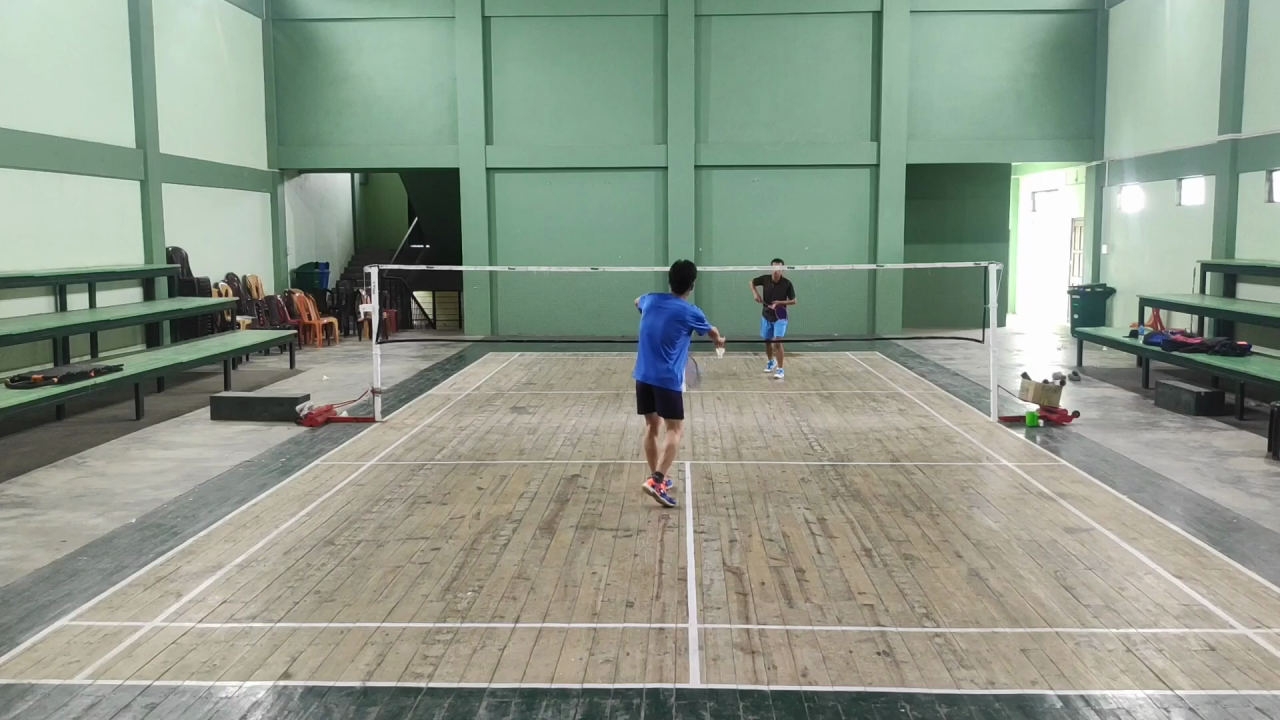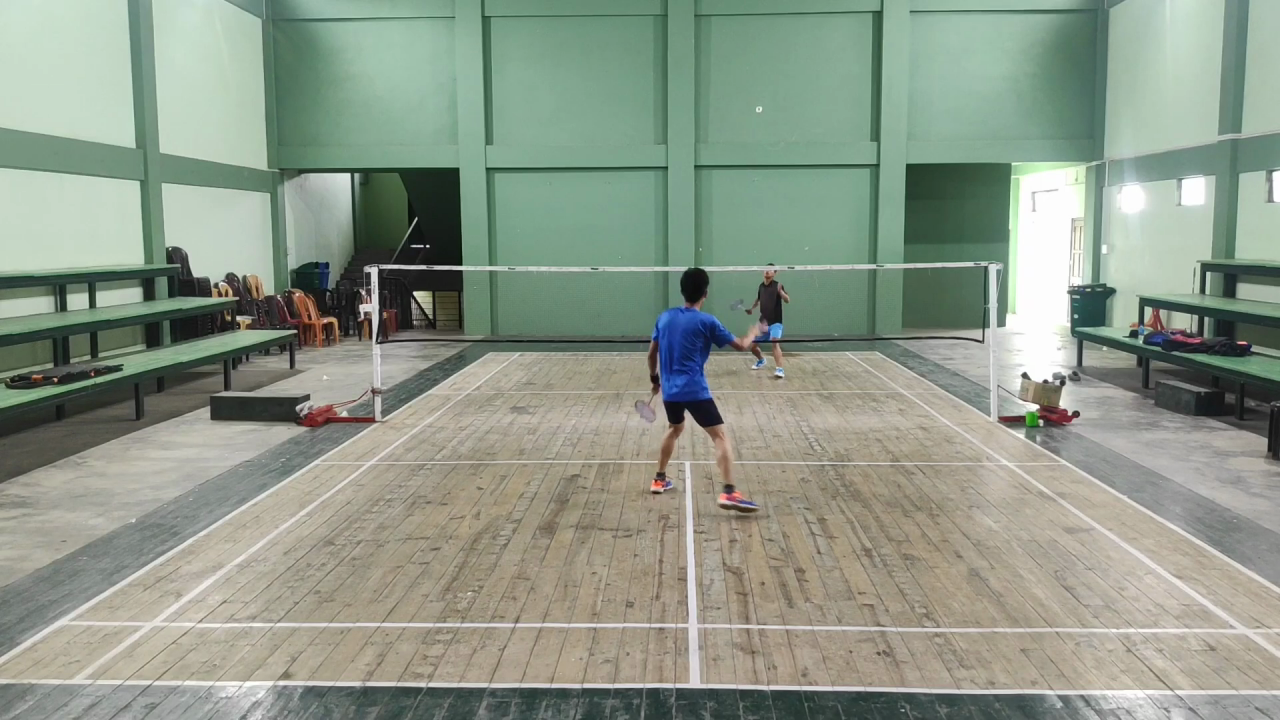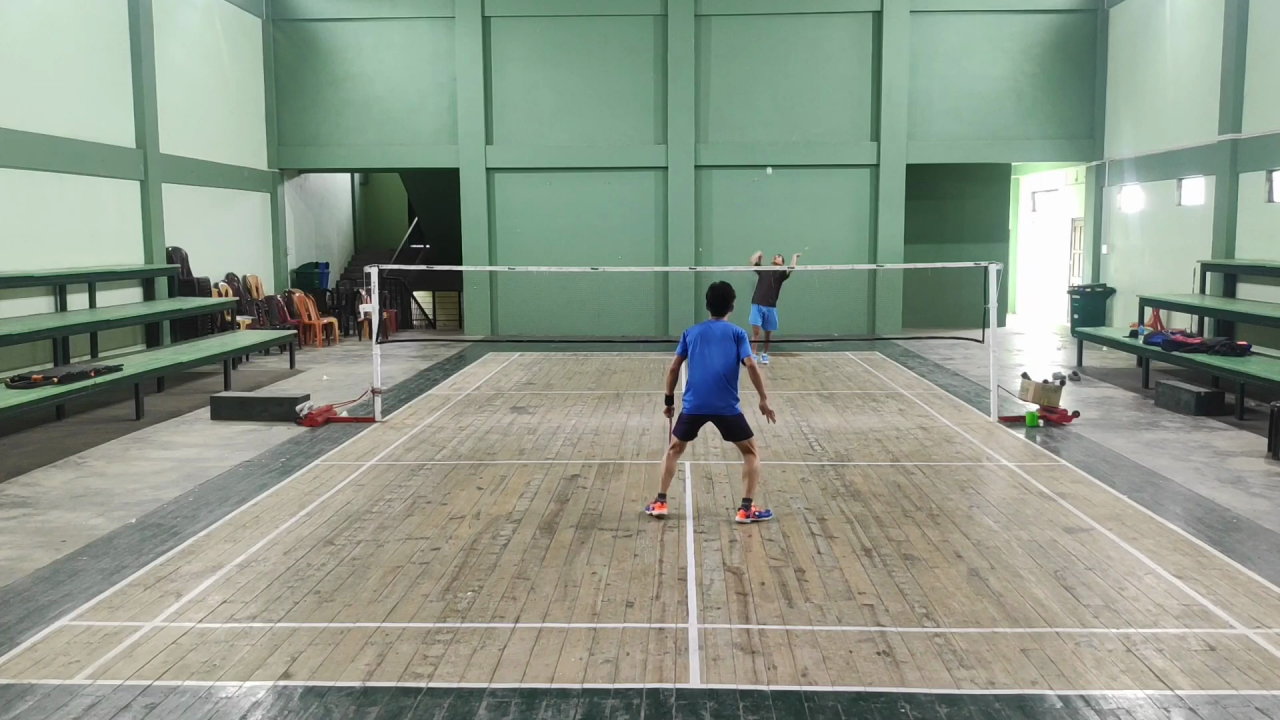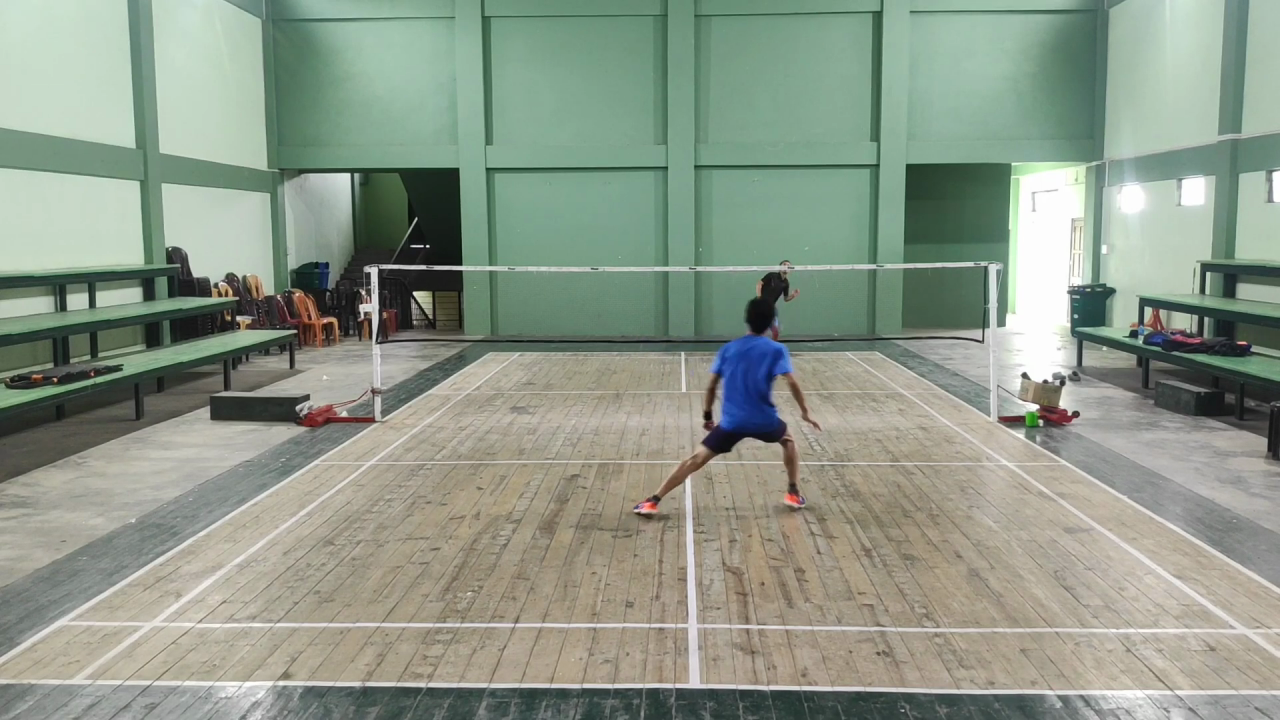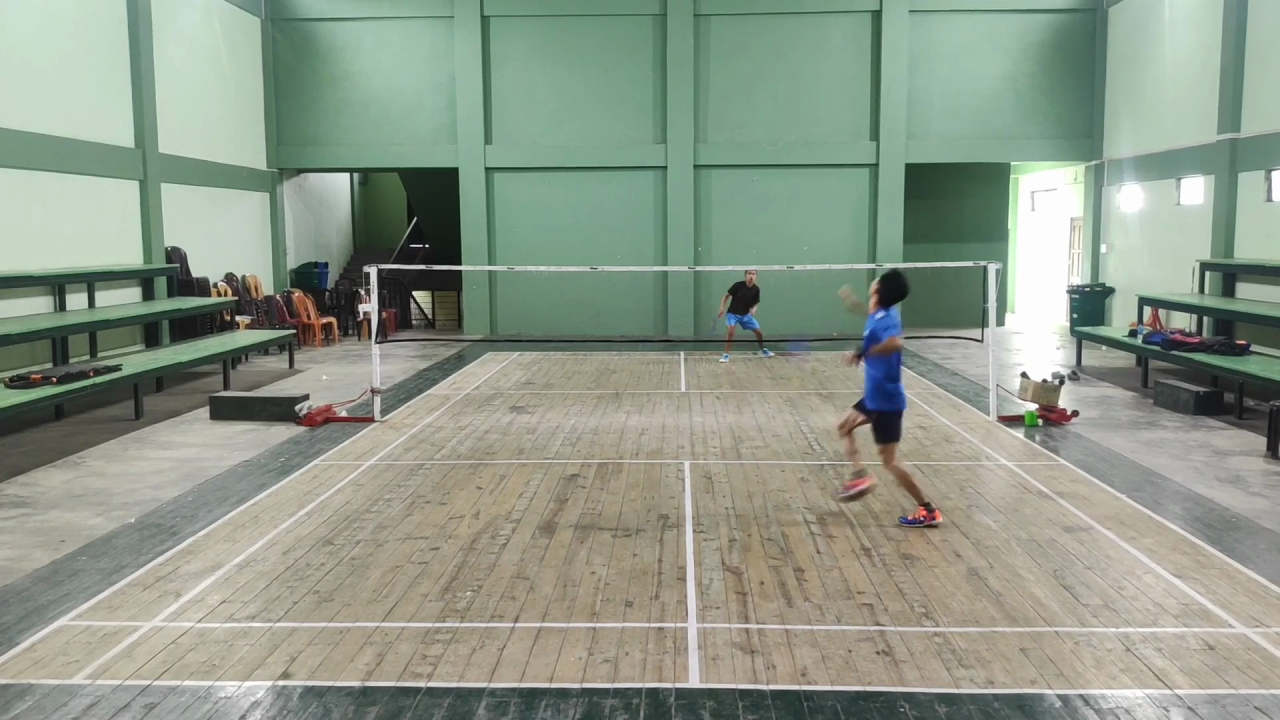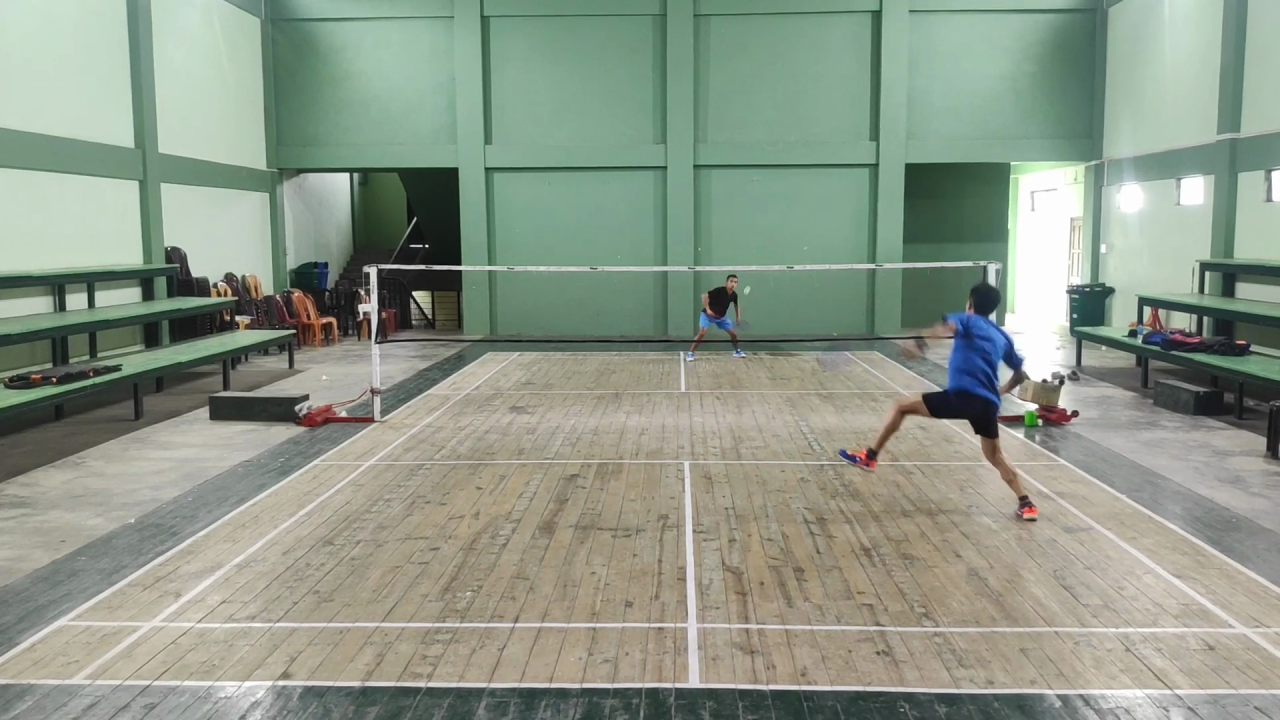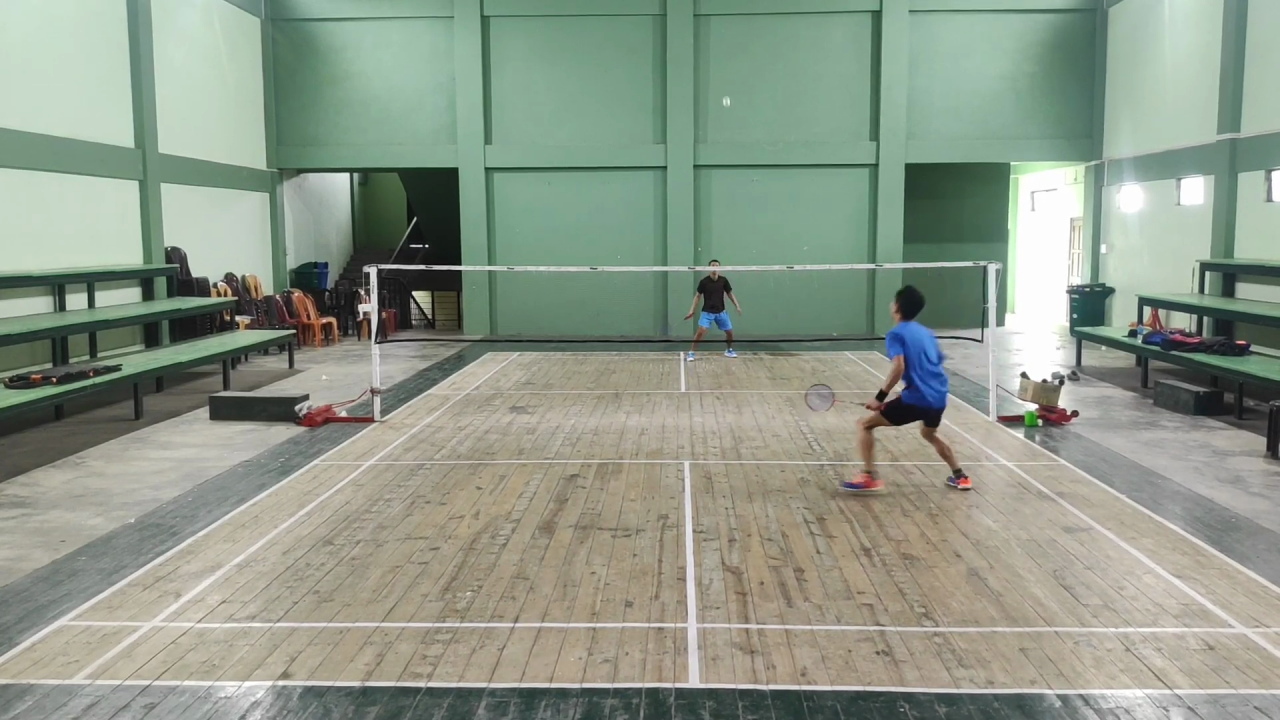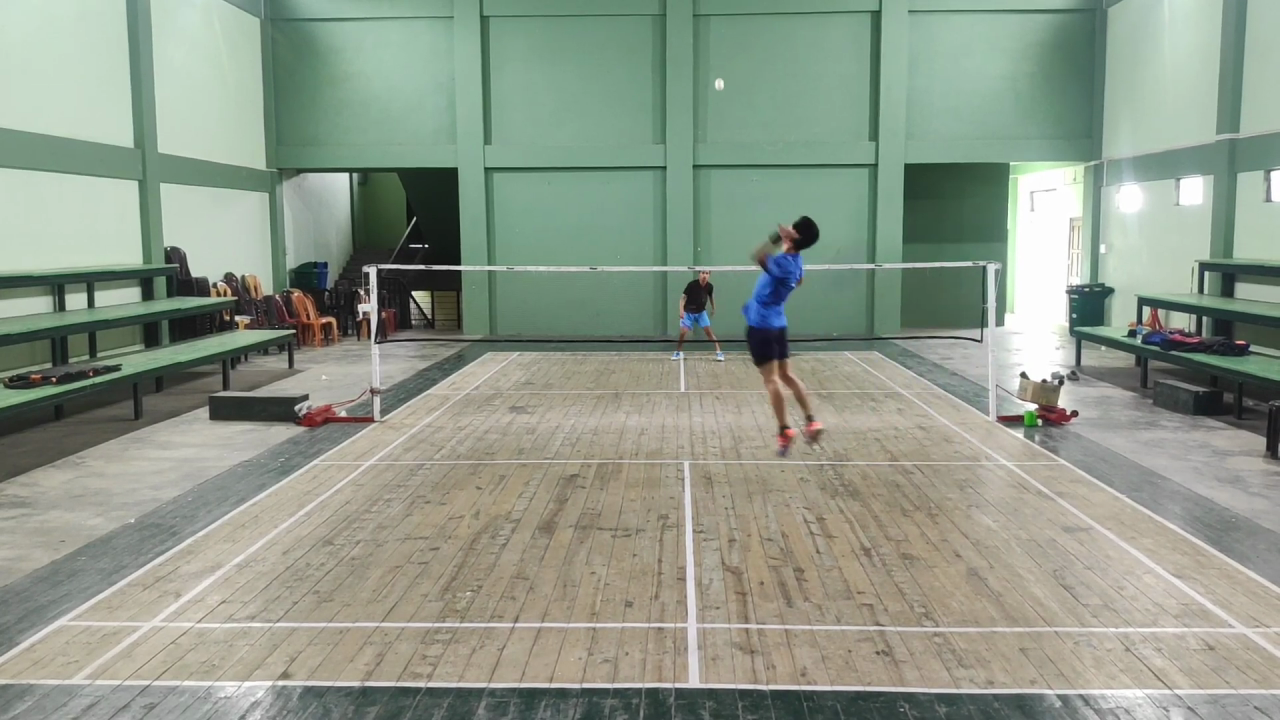
dt=0.5s
person 1, frame 1
left shoulder: (651, 300)
right shoulder: (690, 312)
left elbow: (637, 302)
right elbow: (712, 331)
right wrist: (719, 340)
left hip: (643, 376)
right hip: (667, 379)
left knee: (652, 426)
right knee: (674, 431)
left ankle: (657, 477)
right ankle: (657, 481)
person 1, frame 2
left shoulder: (664, 318)
right shoulder: (707, 322)
left elbow: (651, 354)
right elbow: (740, 346)
left wrist: (655, 380)
right wrist: (753, 333)
left hip: (670, 391)
right hip: (695, 391)
left knee: (674, 430)
right knee: (720, 438)
left ankle: (659, 479)
right ankle: (729, 493)
person 1, frame 3
left shoulder: (691, 332)
right shoulder: (737, 333)
left elbow: (674, 369)
right elbow: (751, 365)
left wrist: (668, 401)
right wrist: (763, 400)
left hip: (693, 405)
right hip: (726, 406)
left knee: (674, 450)
right knee: (750, 452)
left ankle: (660, 502)
right ankle: (746, 508)
person 1, frame 4
left shoulder: (730, 348)
right shoulder: (777, 350)
left elbow: (711, 387)
right elbow: (792, 383)
left wrist: (707, 417)
right wrist: (805, 413)
left hip: (733, 422)
right hip: (765, 420)
left knee: (695, 461)
right knee: (788, 441)
left ankle: (652, 502)
right ankle: (793, 494)
person 1, frame 5
left shoulder: (885, 321)
right shoulder: (886, 314)
left elbow: (895, 344)
left wrist: (862, 353)
left hip: (886, 400)
right hip: (876, 396)
left knee: (889, 462)
right knee: (845, 428)
left ankle: (928, 511)
right ankle: (860, 476)
person 1, frame 6
left shoulder: (965, 320)
right shoulder: (1002, 337)
left elbow: (948, 328)
right elbow: (1021, 373)
left wrist: (920, 344)
right wrist: (1004, 390)
left hip: (962, 393)
right hip: (989, 402)
left knee: (902, 406)
right knee: (995, 456)
left ankle: (869, 457)
right ankle: (1026, 504)
person 1, frame 7
left shoulder: (896, 334)
right shoulder: (925, 333)
left elbow: (899, 368)
left wrist: (880, 397)
left hip: (916, 399)
right hip: (939, 398)
left knee: (864, 425)
right knee: (929, 435)
left ankle: (869, 477)
right ankle: (960, 476)
person 1, frame 8
left shoulder: (784, 262)
right shoulder: (794, 262)
left elbow: (761, 258)
left wrist: (778, 239)
left hip: (761, 327)
right hip: (778, 327)
left knee: (771, 380)
right knee: (788, 376)
left ankle: (785, 431)
right ankle: (811, 422)
